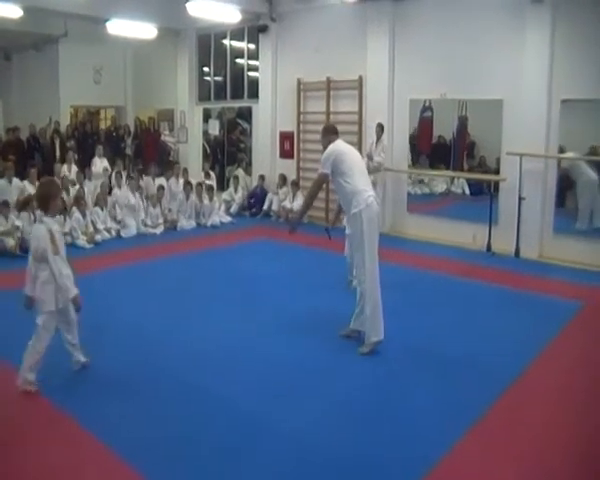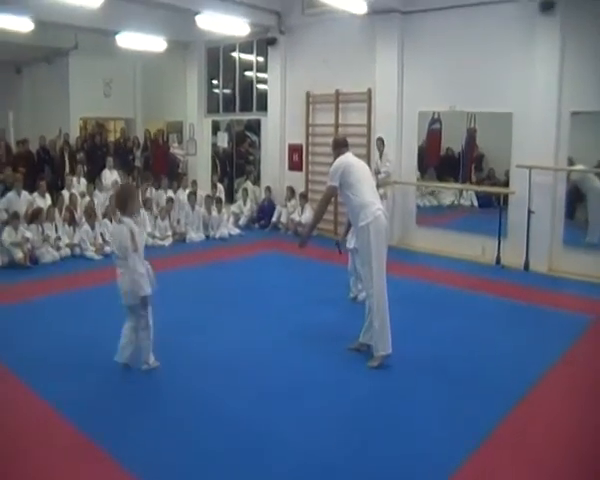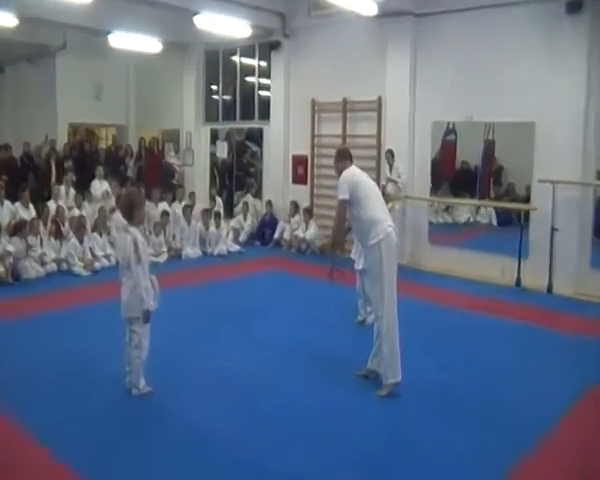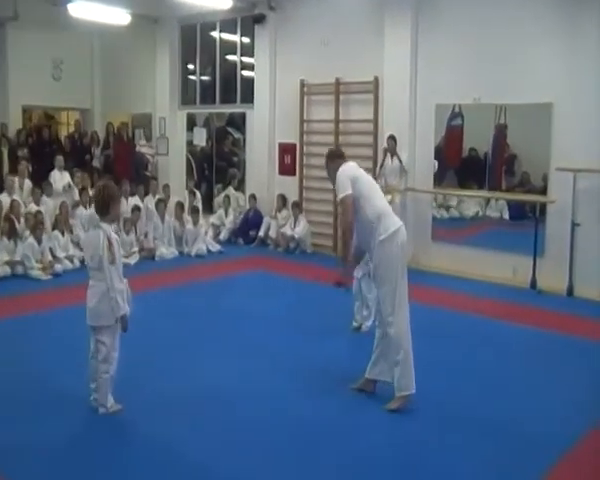
dt=0.7s
person 1, frame 1
left shoulder: (332, 151)
right shoulder: (348, 149)
left elbow: (315, 188)
left wrist: (299, 216)
right wrist: (335, 217)
left hip: (362, 210)
right hip: (364, 208)
left knee: (367, 271)
right knee: (361, 271)
left ankle: (373, 334)
right ankle: (358, 325)
person 1, frame 2
left shoulder: (340, 163)
right shoulder: (358, 163)
left elbow: (325, 201)
left wrist: (309, 231)
left hip: (370, 224)
right hip: (373, 221)
left knee: (375, 285)
right knee: (370, 284)
left ankle: (381, 348)
right ankle: (368, 339)
person 1, frame 3
left shoulder: (346, 177)
right shoulder: (359, 176)
left elbow: (340, 219)
left wrist: (333, 250)
right wrist: (336, 243)
left hip: (379, 241)
right hip: (380, 240)
left knee: (385, 308)
right knee: (378, 307)
left ankle: (390, 376)
right ankle: (376, 365)
person 1, frame 4
left shoulder: (342, 173)
left elbow: (347, 220)
left wrist: (344, 263)
right wrist: (352, 264)
left hip: (387, 240)
right hip: (386, 238)
left knee: (394, 315)
right knee: (382, 314)
person 2, frame 1
left shoulder: (37, 227)
right shoulder: (50, 230)
left elbow: (32, 262)
right elbow: (58, 266)
left wrist: (29, 291)
right wrist: (73, 292)
left hip: (41, 286)
right hip: (51, 290)
left knee: (69, 323)
right knee: (43, 334)
left ankle: (78, 358)
right ankle: (26, 378)
person 2, frame 2
left shoulder: (116, 227)
right shoulder: (131, 229)
right elbow: (136, 263)
right wrist: (144, 290)
left hip: (123, 279)
right hip: (135, 282)
left knee: (132, 319)
right knee: (145, 323)
left ankle: (124, 356)
right ankle: (147, 361)
person 2, frame 3
left shoulder: (124, 236)
right shoulder: (136, 239)
right elbow: (141, 276)
right wrist: (146, 304)
left hip: (128, 295)
right hip: (138, 297)
left knee: (132, 340)
right knee: (140, 341)
left ankle: (131, 379)
right ankle: (137, 384)
person 2, frame 4
left shoulder: (91, 234)
right shoulder: (109, 237)
right elbow: (114, 278)
right wrist: (122, 310)
left hip: (94, 300)
right hip: (107, 304)
left knee: (97, 351)
right knee: (108, 354)
left ankle: (97, 396)
right ankle: (104, 402)
